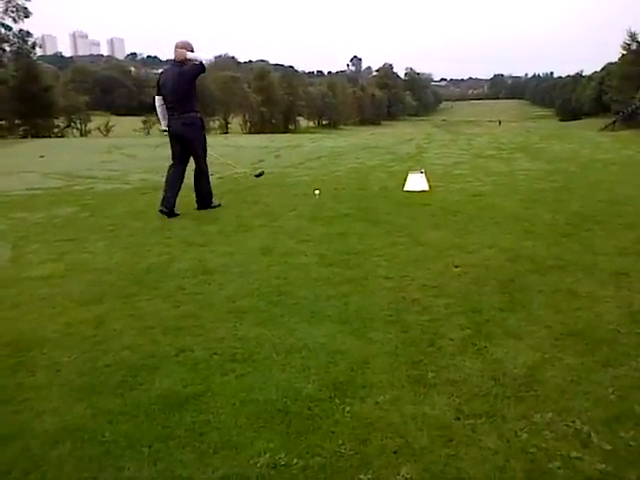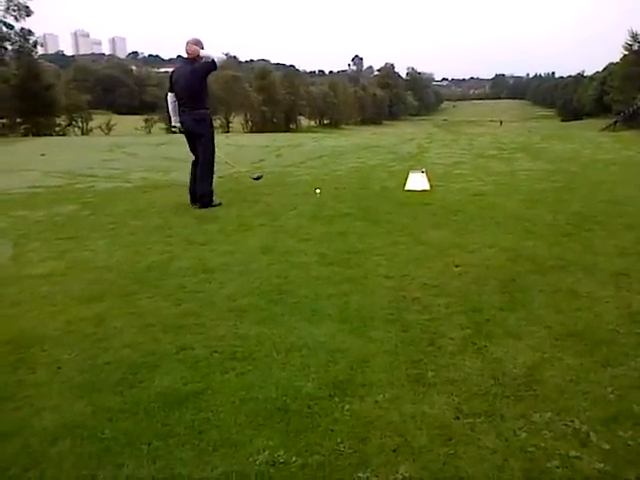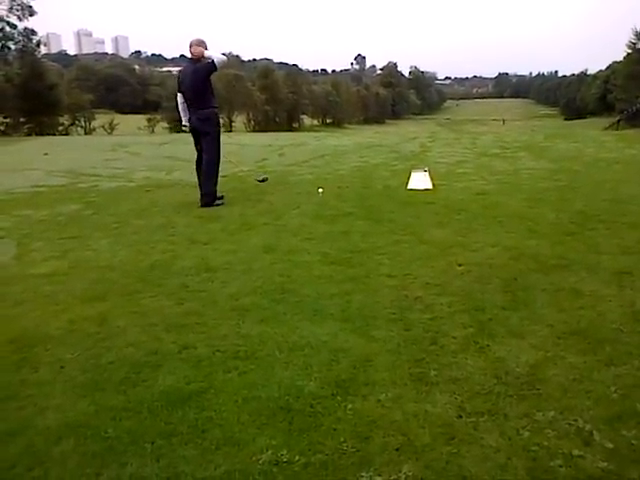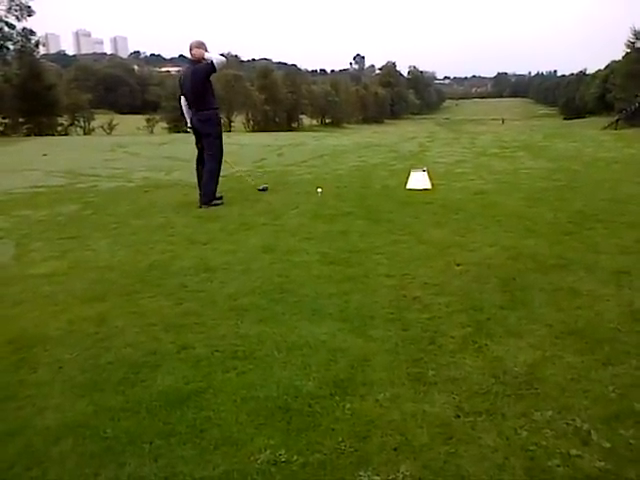
dt=0.4s
person 1, frame 1
left shoulder: (163, 75)
right shoulder: (187, 72)
left elbow: (159, 102)
left wrist: (165, 124)
right wrist: (189, 56)
left hip: (173, 124)
right hip: (190, 122)
left knee: (177, 164)
right knee: (200, 163)
left ankle: (167, 205)
right ankle: (204, 201)
person 1, frame 2
left shoulder: (175, 72)
right shoulder: (198, 69)
left elbow: (171, 98)
left wrist: (175, 121)
right wrist: (201, 53)
left hip: (185, 119)
right hip: (200, 118)
left knee: (198, 158)
right knee: (206, 159)
left ankle: (195, 196)
right ankle: (204, 199)
person 1, frame 3
left shoulder: (183, 72)
right shoulder: (201, 68)
left elbow: (180, 98)
right elbow: (222, 59)
left wrist: (185, 120)
right wrist: (205, 54)
left hip: (194, 118)
right hip: (207, 117)
left knee: (202, 157)
right knee: (211, 157)
left ankle: (207, 193)
right ankle: (208, 198)
person 1, frame 4
left shoulder: (185, 74)
right shoulder: (200, 69)
left elbow: (184, 101)
right elbow: (222, 60)
left wrist: (190, 122)
right wrist: (204, 55)
left hip: (197, 119)
right hip: (209, 117)
left knee: (203, 157)
right knee: (213, 157)
left ankle: (206, 194)
right ankle: (207, 198)
